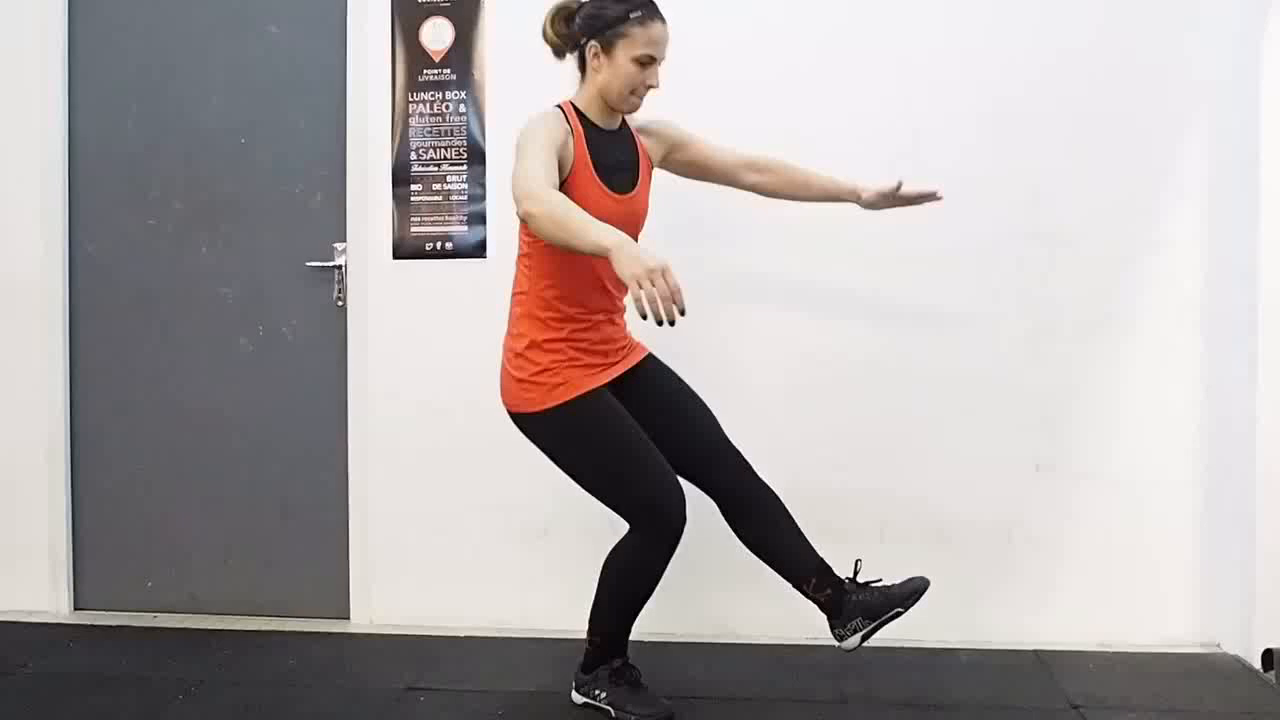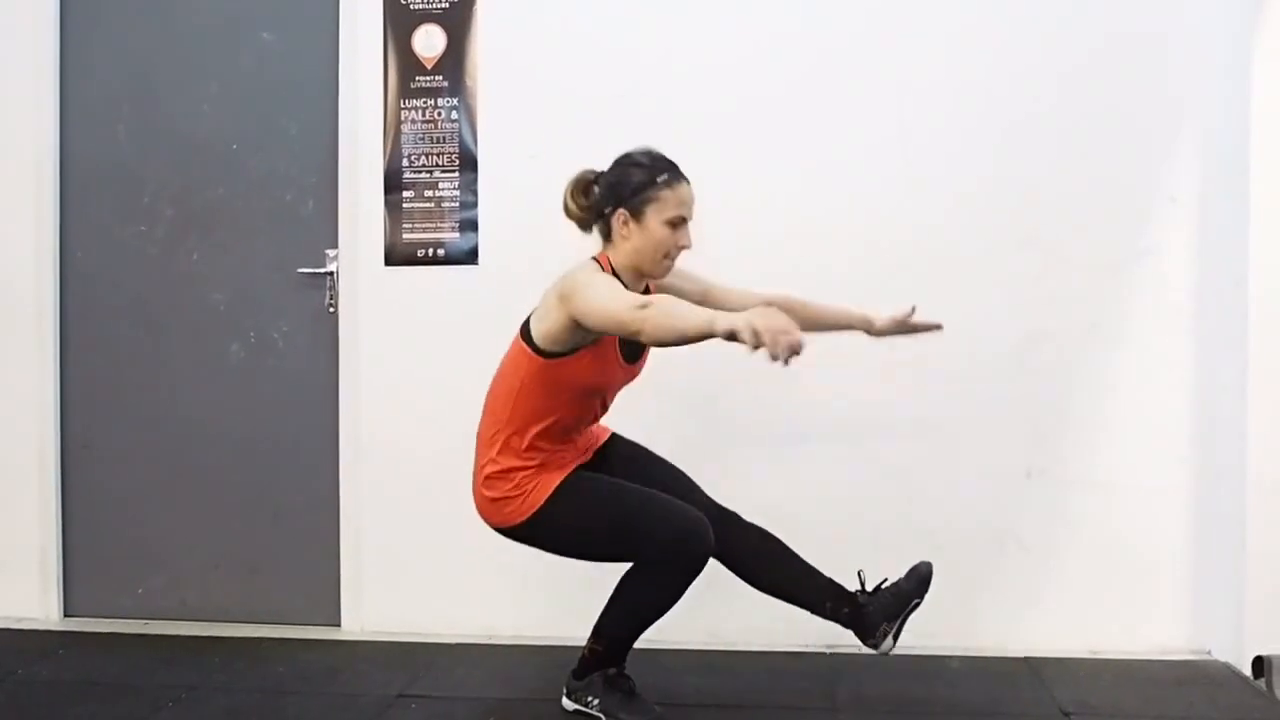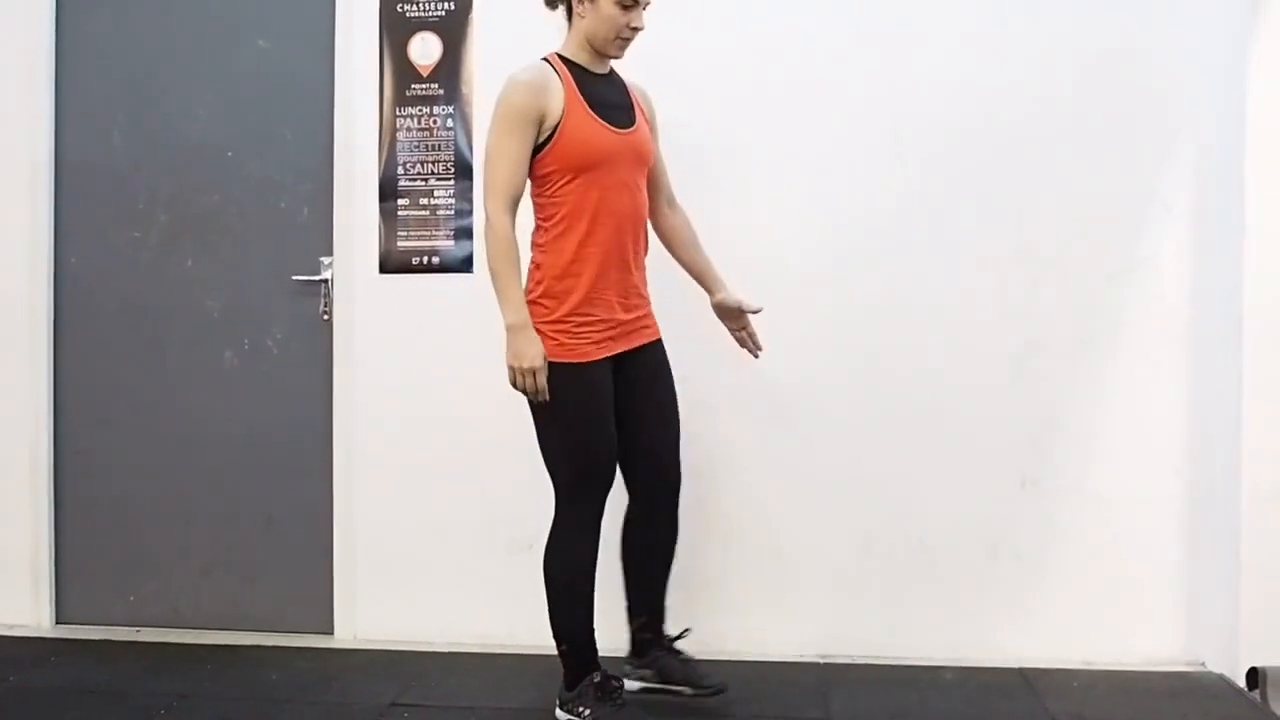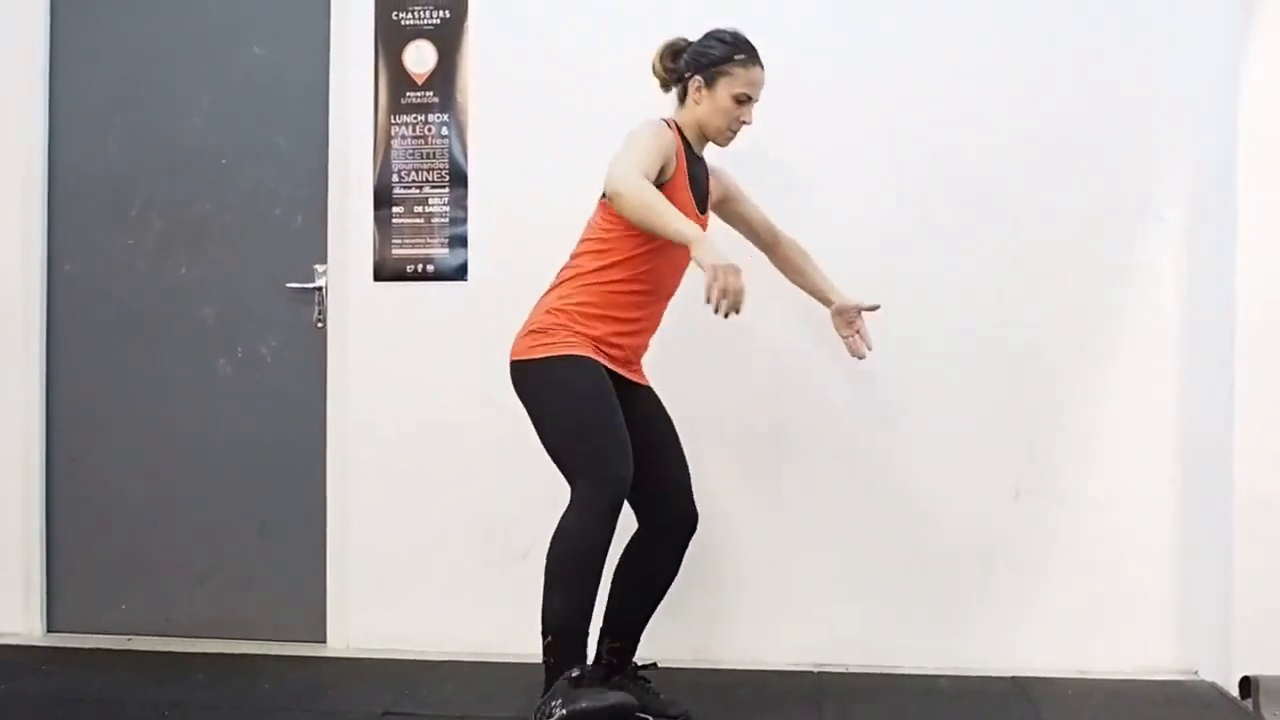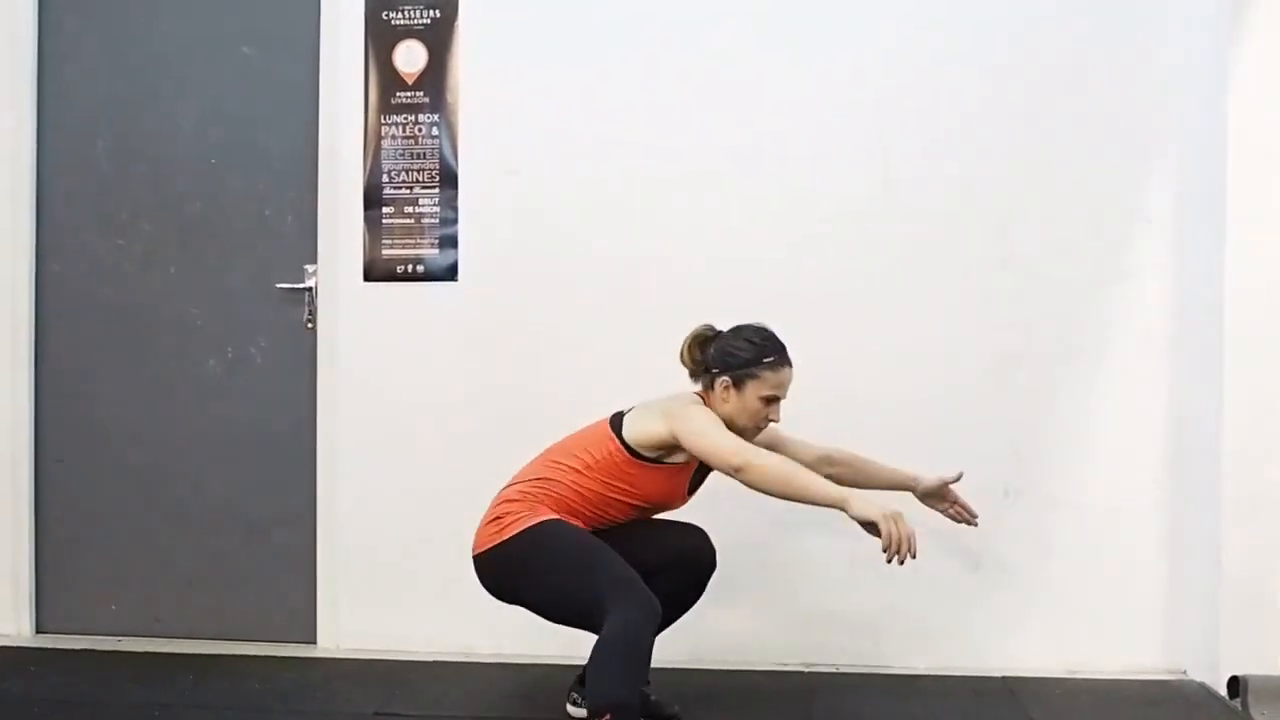
dt=1s
person 1, frame 1
left shoulder: (647, 138)
right shoulder: (549, 133)
left elbow: (751, 170)
right elbow: (537, 203)
left wrist: (859, 193)
right wrist: (622, 248)
left hip: (614, 359)
right hip: (550, 375)
left knee: (726, 471)
right knee: (659, 508)
left ankle: (842, 602)
person 1, frame 2
left shoulder: (660, 281)
right shoulder: (585, 286)
left elbow: (757, 303)
right elbow: (643, 321)
left wrist: (867, 323)
right wrist: (732, 324)
left hip: (579, 449)
right hip: (521, 480)
left knee: (719, 526)
right knee: (682, 537)
left ankle: (861, 613)
person 1, frame 3
left shoulder: (637, 100)
right shoulder: (533, 88)
left elbow: (662, 205)
right elbow: (499, 213)
left wrist: (716, 290)
right wrist: (518, 326)
left hip: (634, 333)
right hip: (564, 338)
left knee: (659, 485)
right knee: (583, 501)
left ankle: (649, 647)
person 1, frame 4
left shoulder: (709, 179)
right shoulder: (655, 138)
left elbow: (773, 238)
right elbow: (620, 188)
left wrist: (835, 301)
right wrist: (702, 245)
left hip: (617, 367)
right hip: (557, 347)
left knee: (673, 515)
right knee: (603, 485)
person 1, frame 5
left shoulder: (724, 425)
right shoulder: (686, 414)
left elbow: (820, 459)
right elbow: (746, 466)
left wrist: (915, 484)
right wrist: (851, 503)
left hip: (563, 530)
right hip: (514, 534)
left knee: (690, 553)
right knee: (633, 606)
